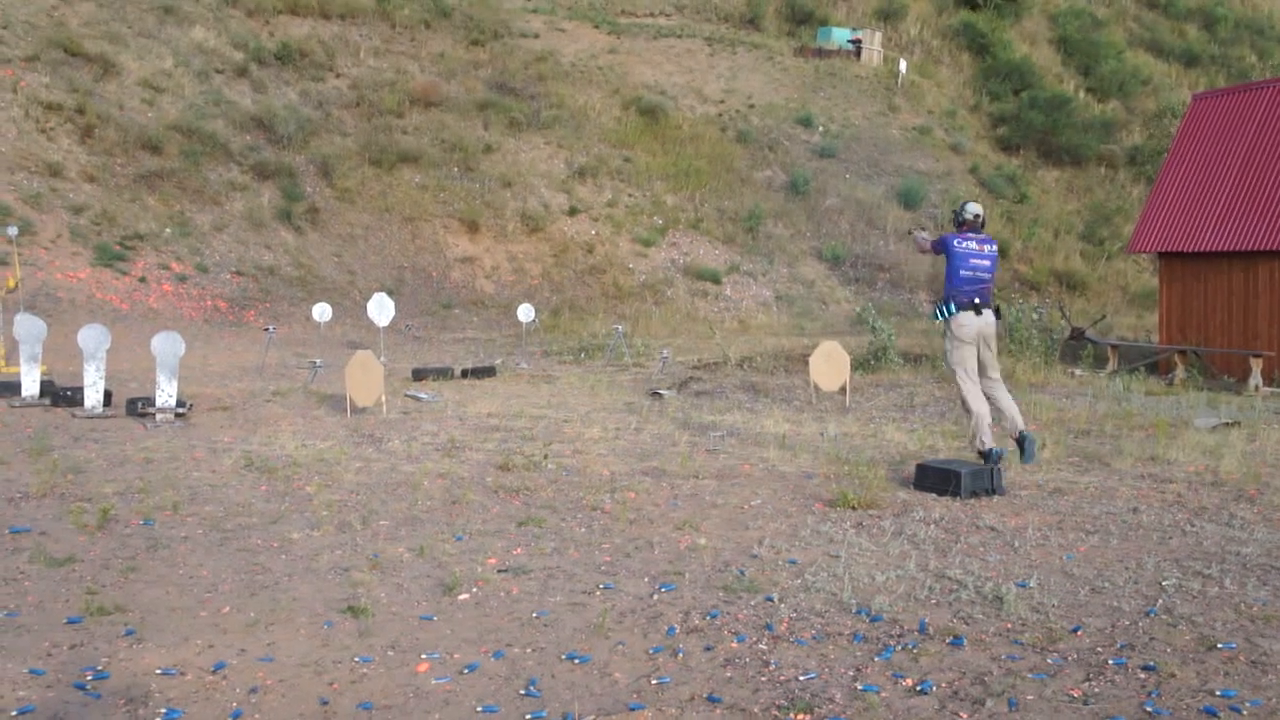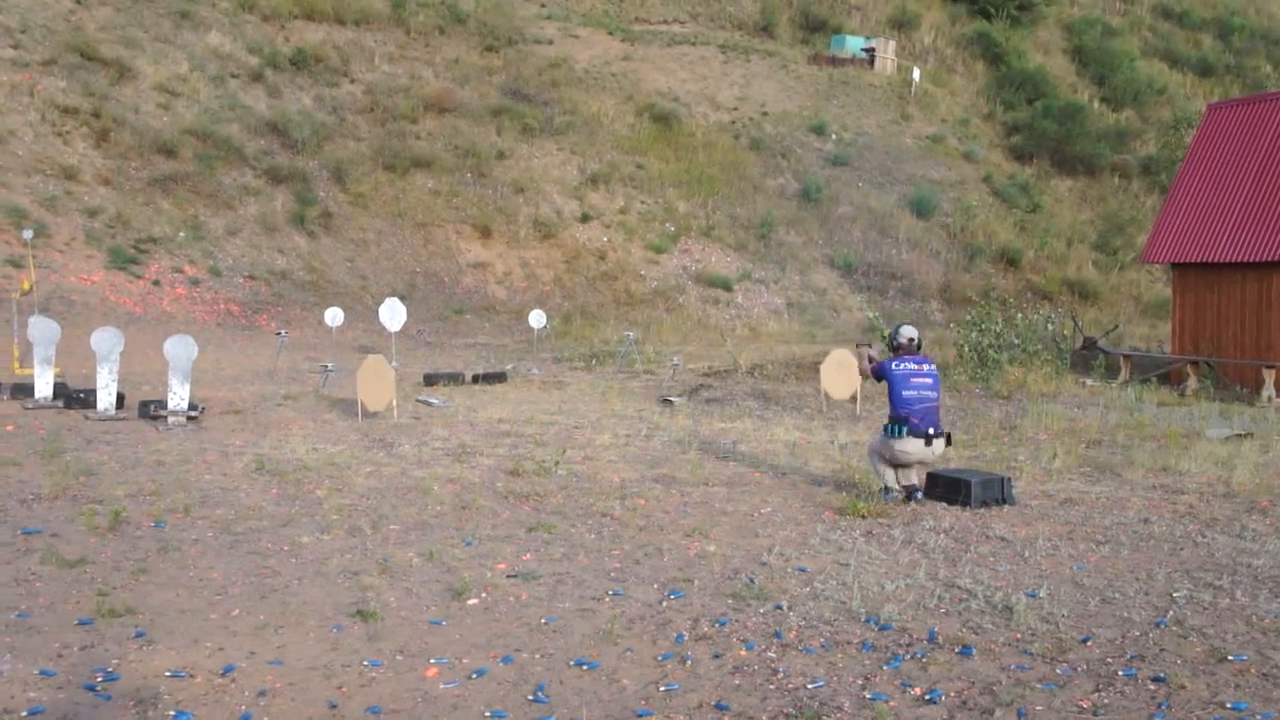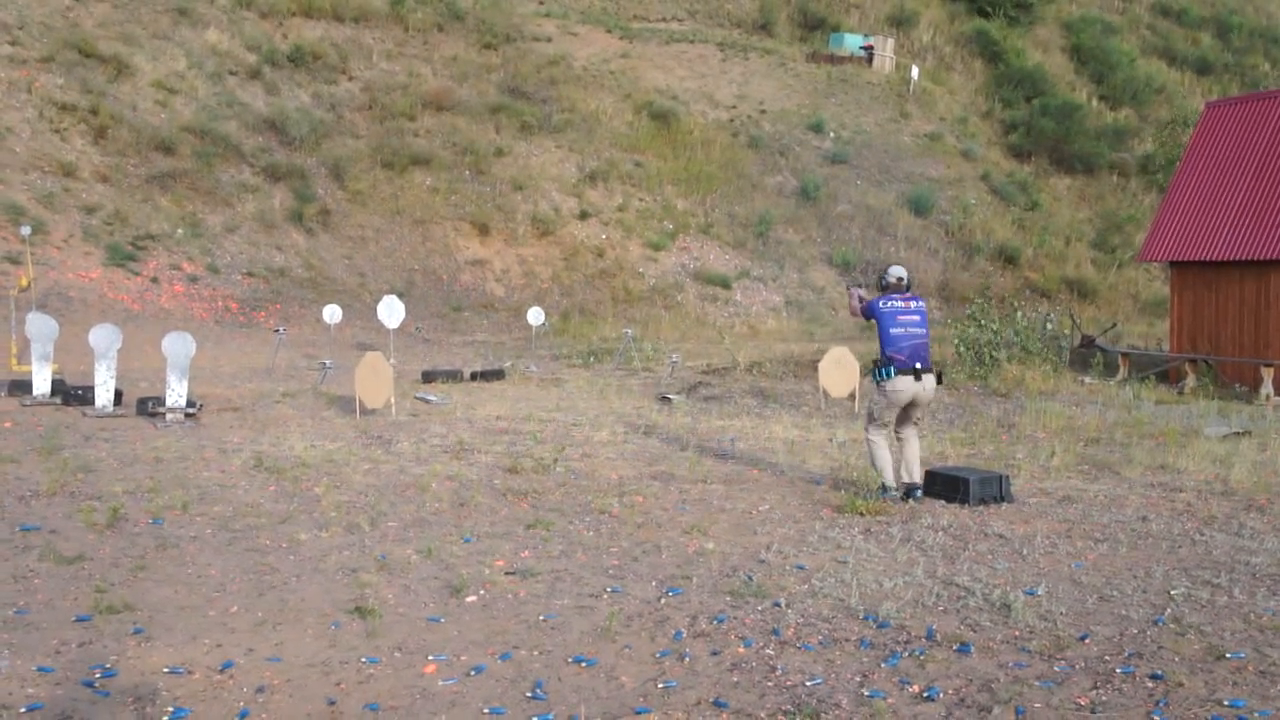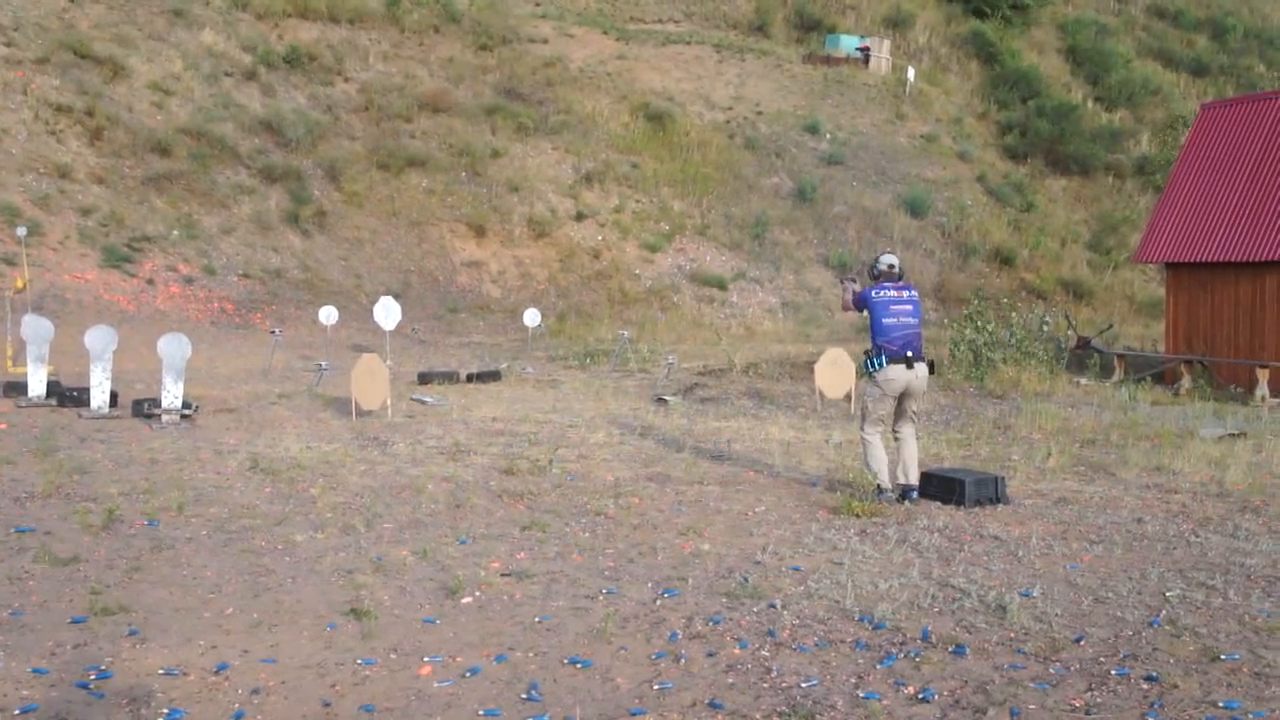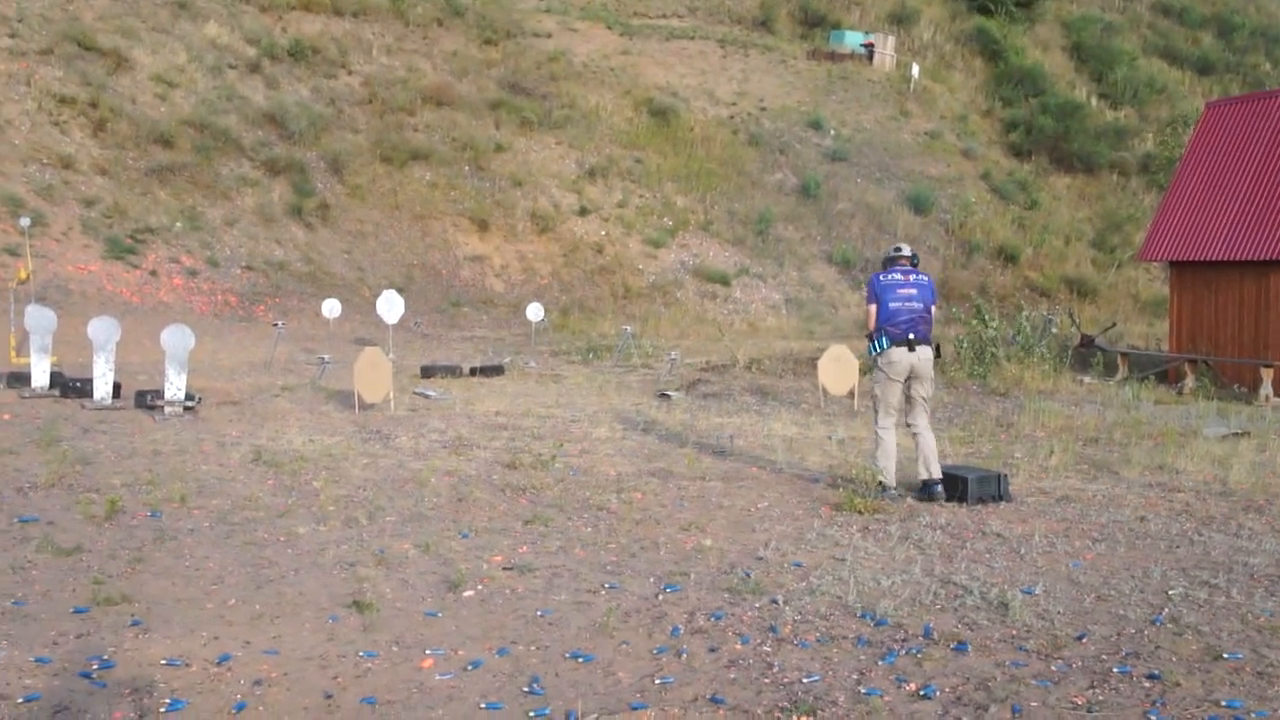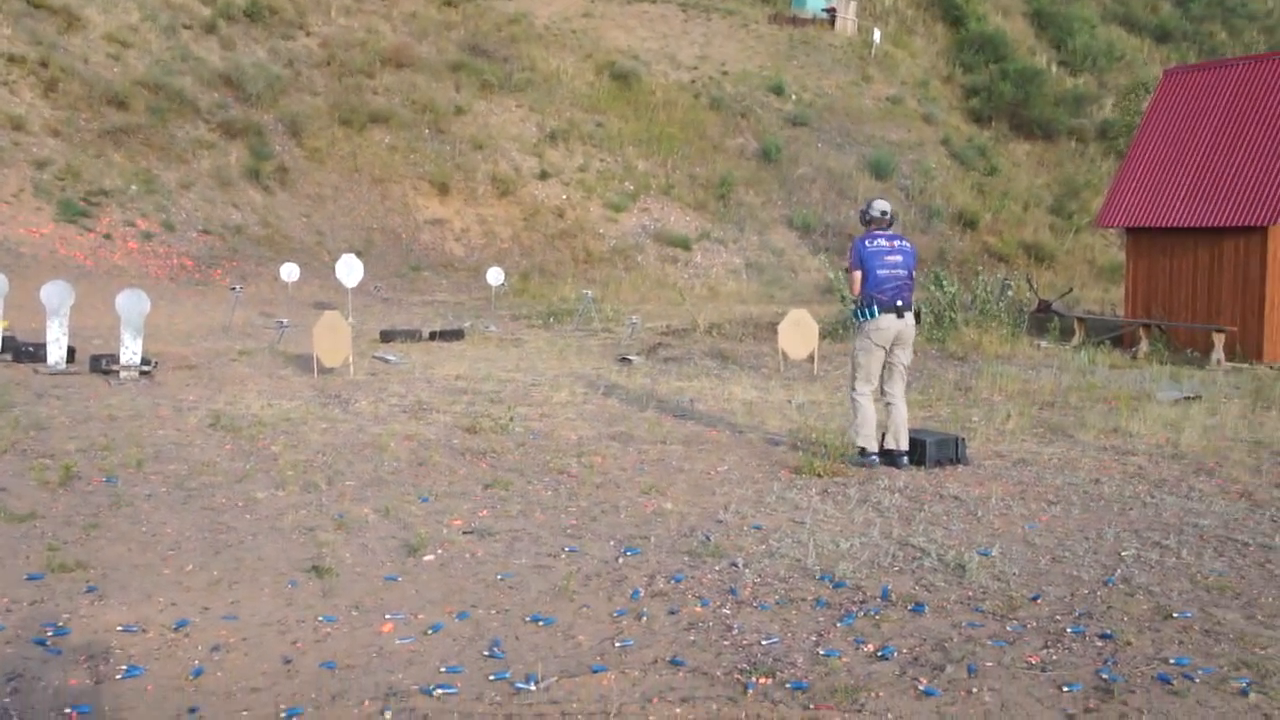
dt=0.7s
person 1, frame 1
left shoulder: (951, 240)
right shoulder: (992, 244)
left elbow: (925, 248)
left wrist: (918, 238)
right wrist: (927, 236)
left hip: (960, 319)
right hip: (986, 319)
left knee: (968, 387)
right knee: (992, 382)
left ankle: (988, 447)
right ankle: (1021, 434)
person 1, frame 2
left shoulder: (890, 366)
right shoulder: (931, 366)
left elbow: (864, 371)
left wrist: (863, 355)
right wrist: (873, 356)
left hip: (908, 445)
right hip: (935, 447)
left knee: (877, 449)
right knee: (895, 452)
left ankle: (892, 488)
right ankle: (912, 487)
person 1, frame 3
left shoulder: (879, 304)
right shoulder: (920, 303)
left elbow: (855, 311)
left wrist: (854, 296)
left hip: (896, 382)
right hip: (926, 382)
left knee: (876, 432)
right knee: (908, 430)
left ankle: (889, 486)
right ankle: (913, 484)
person 1, frame 4
left shoulder: (870, 295)
right shoulder: (913, 293)
left elbow: (848, 306)
left wrist: (847, 290)
left hip: (888, 371)
right hip: (918, 370)
left knee: (871, 431)
right knee: (906, 430)
left ankle: (885, 487)
right ankle: (910, 486)
person 1, frame 5
left shoulder: (877, 280)
right shoulder: (926, 281)
left elbow: (871, 325)
right elbow: (930, 321)
left hip: (892, 354)
right hip: (923, 353)
left knee: (885, 423)
right knee: (920, 420)
left ankle: (888, 486)
right ankle: (932, 480)
person 1, frame 6
left shoulder: (861, 245)
right shoulder: (907, 246)
left elbow: (855, 290)
right elbow: (910, 284)
left hip: (875, 321)
right hip: (905, 319)
left knee: (863, 389)
right knee: (896, 390)
left ankle: (869, 451)
right ankle: (898, 450)
